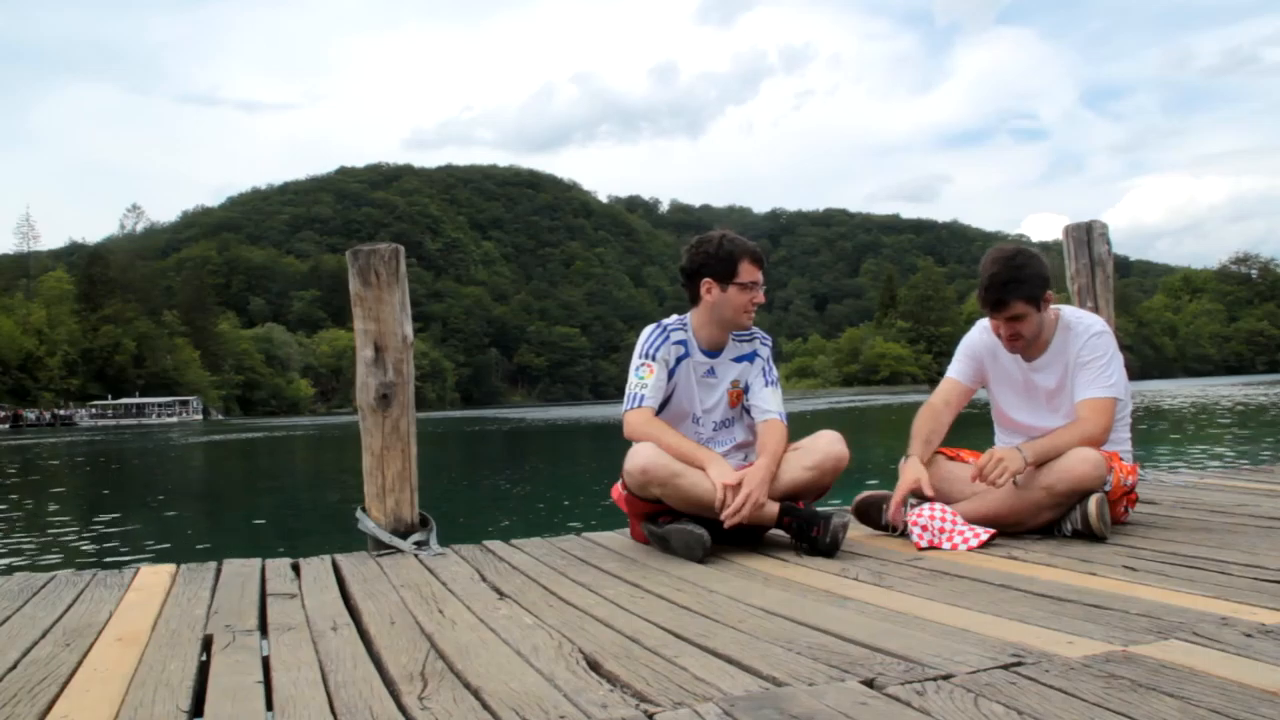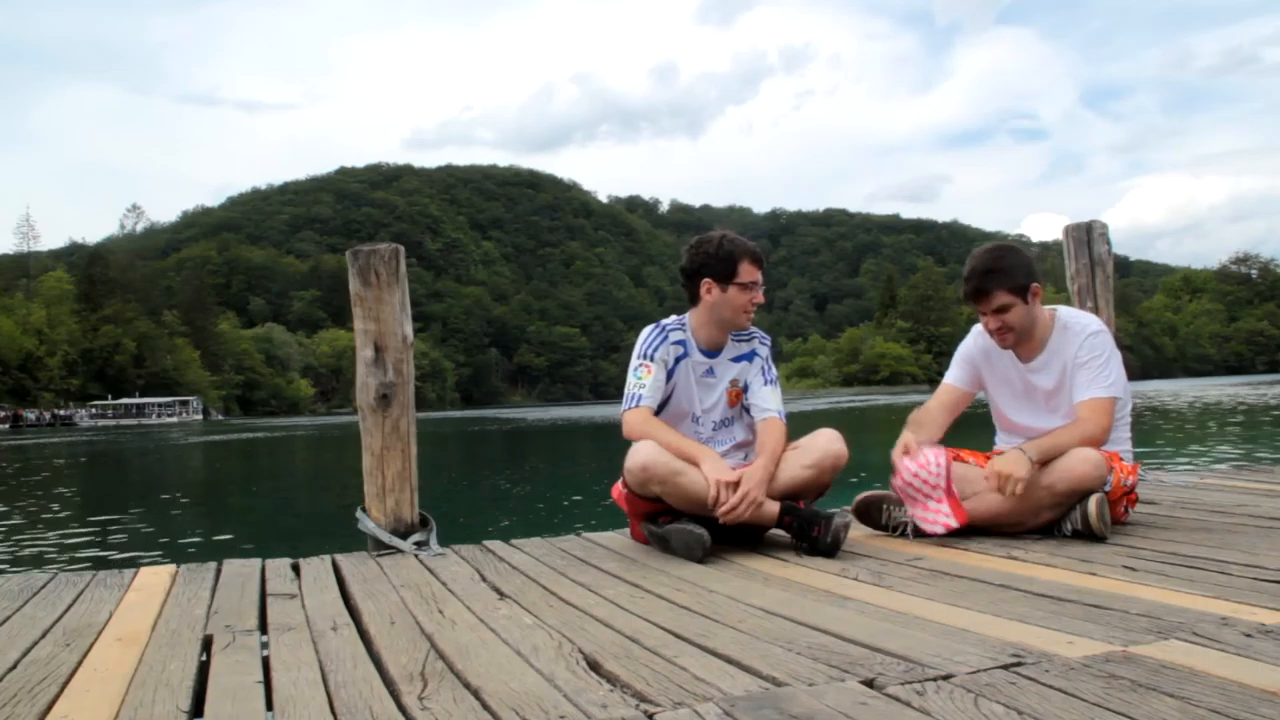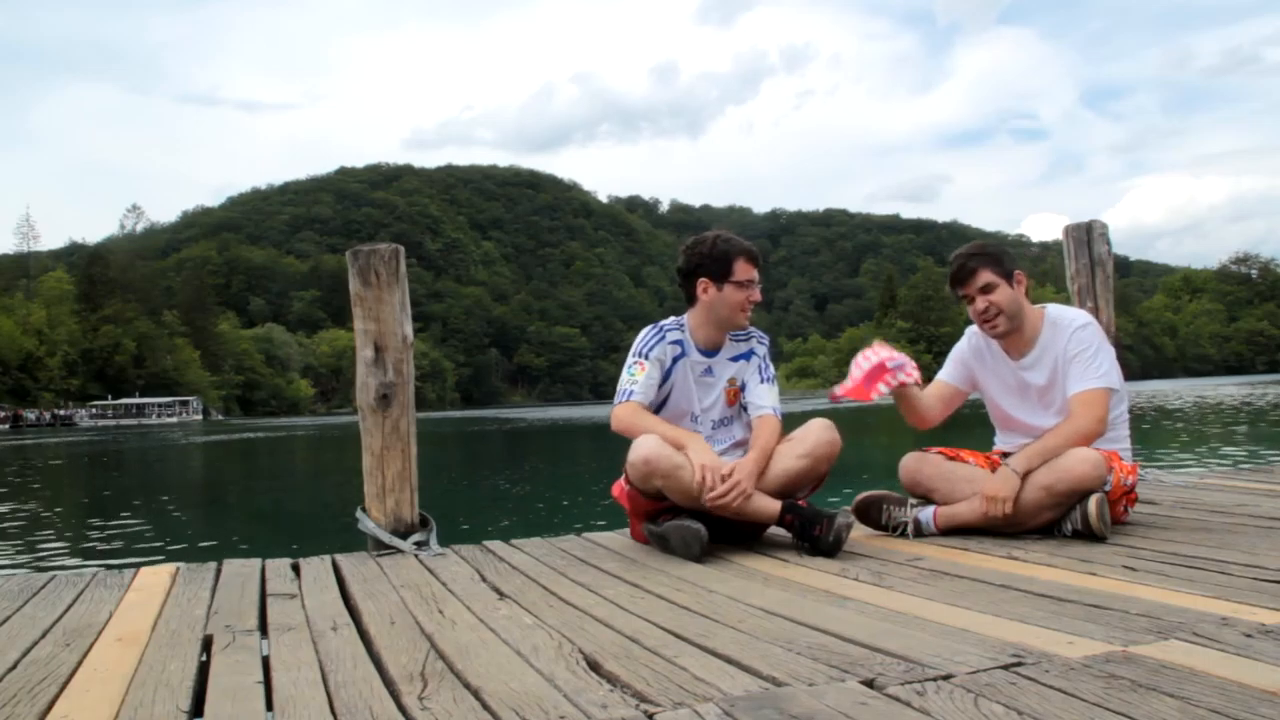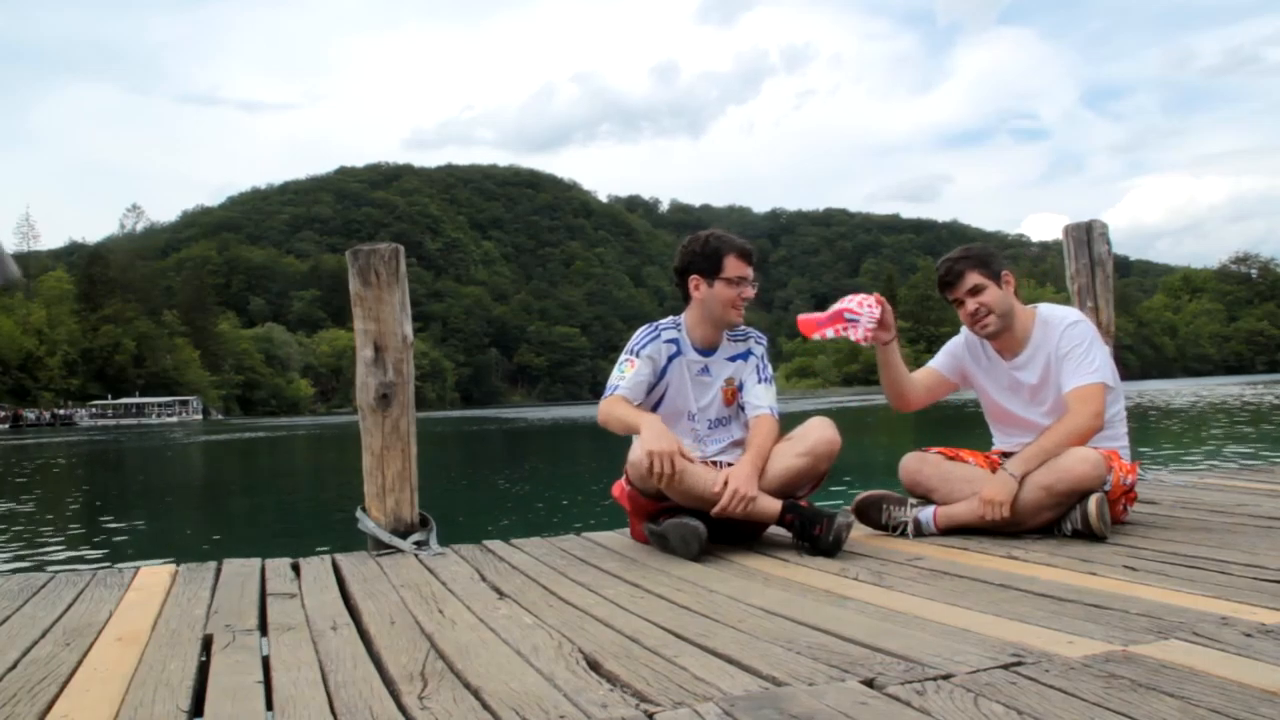
dt=0.3s
person 1, frame 1
left shoulder: (756, 346)
right shoulder: (660, 338)
left elbow: (771, 420)
right elbow: (636, 423)
left wrist: (761, 471)
right wrist: (712, 462)
left hip: (739, 481)
right hip: (673, 484)
left knee: (831, 448)
right knee: (643, 462)
left ankle: (692, 519)
right ankle: (793, 518)
person 1, frame 2
left shoulder: (755, 345)
right shoulder: (660, 339)
left elbow: (771, 419)
right elbow: (634, 422)
left wrist: (760, 470)
right wrist: (706, 458)
left hip: (737, 481)
right hip: (674, 485)
left knee: (829, 446)
right knee: (644, 460)
left ankle: (689, 521)
right ankle: (793, 518)
person 1, frame 3
left shoulder: (753, 345)
right shoulder: (658, 340)
left elbow: (767, 418)
right elbow: (623, 417)
left wrist: (751, 464)
right wrist: (692, 442)
left hip: (734, 478)
right hip: (673, 483)
left knee: (823, 434)
right knee: (648, 452)
left ankle: (690, 520)
right ankle: (796, 517)
person 1, frame 4
left shoulder: (751, 345)
right shoulder: (654, 340)
left elbow: (764, 417)
right elbow: (609, 409)
left wrist: (748, 467)
right wrist: (649, 423)
left hip: (731, 481)
right hip: (672, 483)
left knee: (823, 434)
right knee: (645, 455)
left ankle: (692, 519)
right ankle: (795, 516)
person 2, frame 1
left shoulder: (1090, 334)
right shoulder: (982, 337)
left elbow: (1094, 429)
right elbow: (940, 407)
left wrist: (1023, 453)
right wrist: (916, 460)
left hip: (1095, 467)
right hip: (1012, 468)
left knee: (1083, 466)
right knee: (911, 468)
right ankle: (1063, 512)
person 2, frame 2
left shoulder: (1086, 334)
right shoulder: (980, 342)
left elbow: (1094, 429)
right elbow: (937, 412)
left wrist: (1026, 453)
right wrist: (910, 436)
left hip: (1096, 467)
right hip: (1015, 467)
left knee: (1082, 465)
right knee: (916, 468)
left ankle: (932, 518)
right ankle: (1062, 512)
person 2, frame 3
left shoulder: (1076, 329)
right shoulder: (973, 344)
left elbow: (1090, 423)
right elbow: (927, 414)
left wrist: (1015, 468)
right wrist: (901, 384)
left hip: (1094, 465)
right hip: (1015, 466)
left knee: (1082, 466)
right knee: (915, 466)
left ankle: (927, 519)
right ankle: (1058, 511)
person 2, frame 4
left shoulder: (1068, 327)
right shoulder: (967, 346)
left elbow: (1087, 418)
right elbow: (906, 399)
left wrist: (1012, 471)
right wrist: (886, 341)
left hip: (1094, 462)
right hip: (1013, 465)
left knee: (1081, 465)
right knee: (914, 466)
left ankle: (927, 518)
right ankle: (1060, 511)
